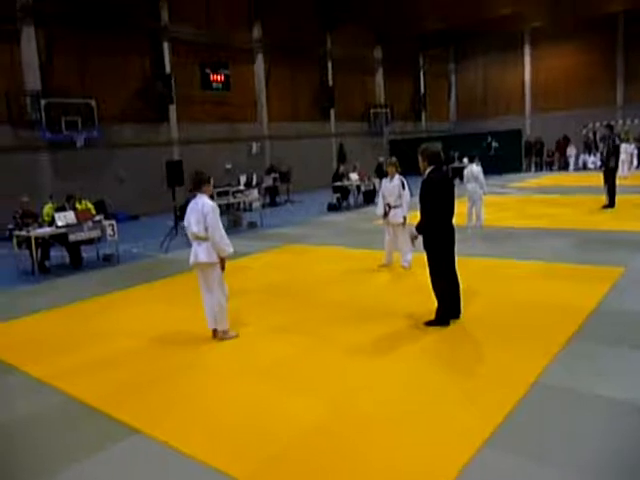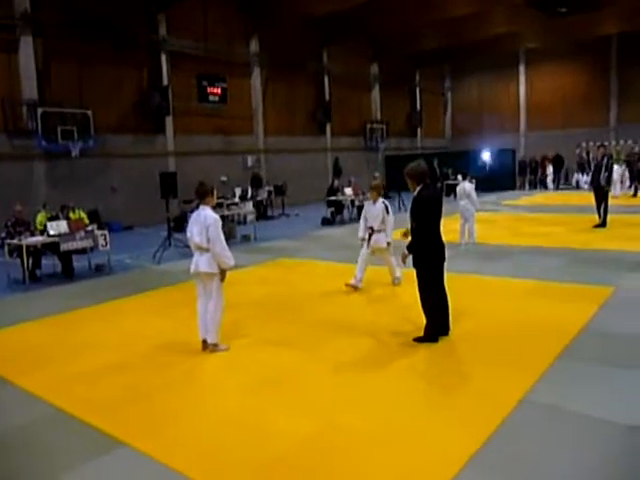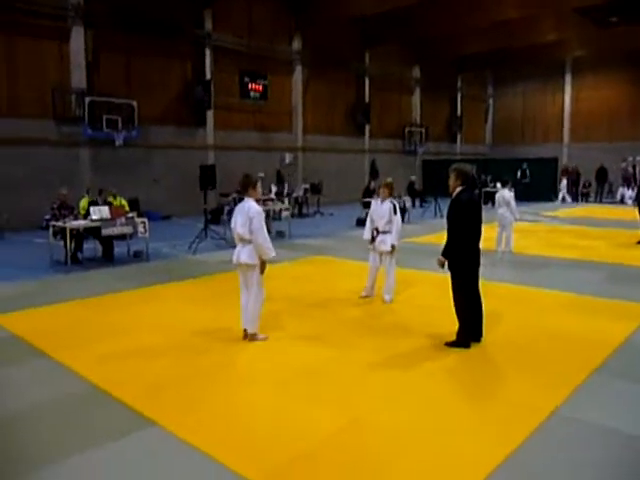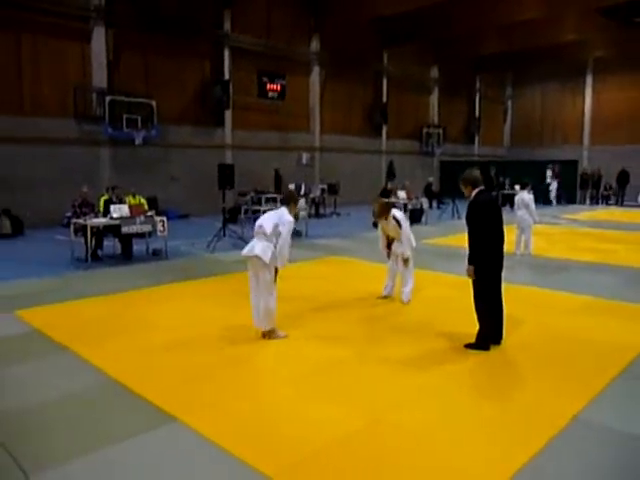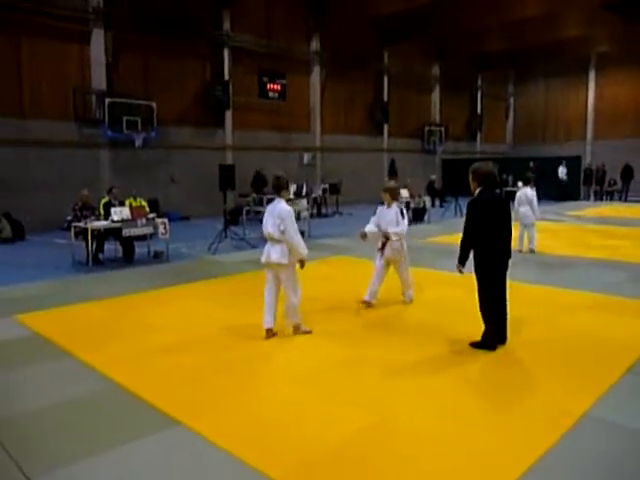
dt=1s
person 1, frame 1
left shoulder: (430, 180)
right shoulder: (444, 176)
left elbow: (429, 211)
left wrist: (418, 230)
left hip: (435, 234)
right hip: (446, 230)
left knee: (439, 275)
right knee: (449, 272)
left ankle: (443, 316)
right ankle: (453, 310)
person 1, frame 2
left shoulder: (422, 198)
right shoulder: (434, 191)
left elbow: (422, 230)
left wrist: (409, 250)
right wrist: (412, 231)
left hip: (426, 251)
right hip: (436, 247)
left knee: (428, 292)
right knee: (438, 288)
left ankle: (432, 332)
right ankle: (443, 327)
person 1, frame 3
left shoulder: (460, 200)
right shoulder: (473, 197)
left elbow: (455, 232)
left wrist: (445, 255)
left hip: (461, 256)
right hip: (472, 253)
left knee: (462, 297)
right knee: (472, 294)
left ankle: (464, 338)
right ankle: (476, 333)
person 1, frame 4
left shoulder: (476, 203)
right shoulder: (491, 199)
left elbow: (476, 236)
left wrist: (471, 262)
left hip: (483, 258)
right hip: (496, 255)
left knee: (483, 298)
right knee: (494, 295)
left ankle: (484, 339)
right ankle: (496, 335)
person 1, frame 5
left shoulder: (476, 204)
right shoulder: (500, 199)
left elbow: (469, 235)
right elbow: (507, 229)
left wrist: (461, 260)
right wrist: (506, 252)
left hip: (486, 258)
right hip: (501, 255)
left knee: (488, 298)
right knee: (499, 295)
left ankle: (490, 339)
right ankle: (500, 335)
person 2, frame 1
left shoulder: (191, 206)
right shoulder: (209, 206)
left elbow: (189, 229)
right elbow: (216, 233)
right wrist: (223, 254)
left hip: (197, 251)
right hip: (210, 252)
left knee: (207, 291)
right knee: (219, 291)
left ankle: (215, 328)
right ankle: (223, 330)
person 2, frame 2
left shoulder: (194, 216)
right shoulder: (212, 217)
left elbow: (191, 239)
right elbow: (217, 245)
right wrist: (224, 265)
left hip: (198, 262)
right hip: (211, 263)
left knee: (202, 301)
right knee: (214, 303)
left ankle: (205, 339)
right ankle: (212, 342)
person 2, frame 3
left shoulder: (239, 208)
right shoulder: (256, 210)
right elbow: (260, 237)
right wrist: (265, 257)
left hip: (240, 253)
right hip: (252, 254)
left knee: (246, 292)
right knee: (255, 294)
left ankle: (247, 329)
right ankle: (252, 332)
person 2, frame 4
left shoulder: (272, 214)
right shoulder: (288, 219)
right elbow: (283, 244)
right wrist: (278, 265)
left hip: (253, 249)
right hip: (264, 252)
left knee: (257, 292)
right knee: (267, 293)
left ankle: (263, 327)
right ankle: (269, 329)
person 2, frame 5
left shoulder: (270, 208)
right shoulder: (286, 210)
right elbow: (292, 236)
right wrist: (301, 255)
left hip: (270, 252)
right hip: (283, 253)
left knee: (270, 291)
right knee: (292, 291)
left ankle: (269, 328)
right ankle: (296, 325)
person 3, frame 1
left shoulder: (401, 181)
right shoulder: (384, 181)
left elbow: (406, 198)
right elbow: (381, 197)
left wrist: (404, 214)
right wrist: (382, 213)
left hip: (398, 212)
right hip: (388, 212)
left knee: (402, 237)
right knee: (388, 237)
left ankle: (406, 261)
right ankle: (388, 260)
person 3, frame 2
left shoulder: (384, 205)
right shoulder: (367, 204)
left elbow: (389, 222)
right elbow: (363, 219)
left wrist: (388, 239)
right wrist: (362, 235)
left hip: (381, 236)
right hip: (370, 236)
left knee: (388, 258)
right knee: (362, 258)
left ankle: (396, 277)
right ankle: (356, 282)
person 3, frame 3
left shoulder: (393, 205)
right shoulder: (375, 202)
left elbow: (397, 224)
right elbow: (370, 220)
left wrist: (393, 242)
right wrist: (369, 237)
left hip: (387, 239)
right hip: (376, 238)
left knee: (389, 268)
right knee: (373, 266)
left ankle: (388, 295)
right ankle: (368, 291)
person 3, frame 4
left shoulder: (398, 218)
right shoulder: (381, 218)
left elbow: (405, 236)
right elbow: (382, 233)
left wrist: (405, 254)
right wrist: (385, 249)
left hip: (404, 244)
right hip: (393, 243)
left knee: (405, 270)
right knee: (392, 268)
left ankle: (405, 296)
right ankle: (387, 292)
person 3, frame 5
left shoulder: (399, 209)
right shoulder: (380, 210)
left elbow: (403, 229)
right elbow: (374, 224)
left wrist: (389, 232)
right wrist: (366, 232)
left hip: (396, 246)
right hip: (384, 246)
left knee: (403, 273)
right knee: (378, 272)
left ankle: (408, 296)
right ankle: (369, 299)
